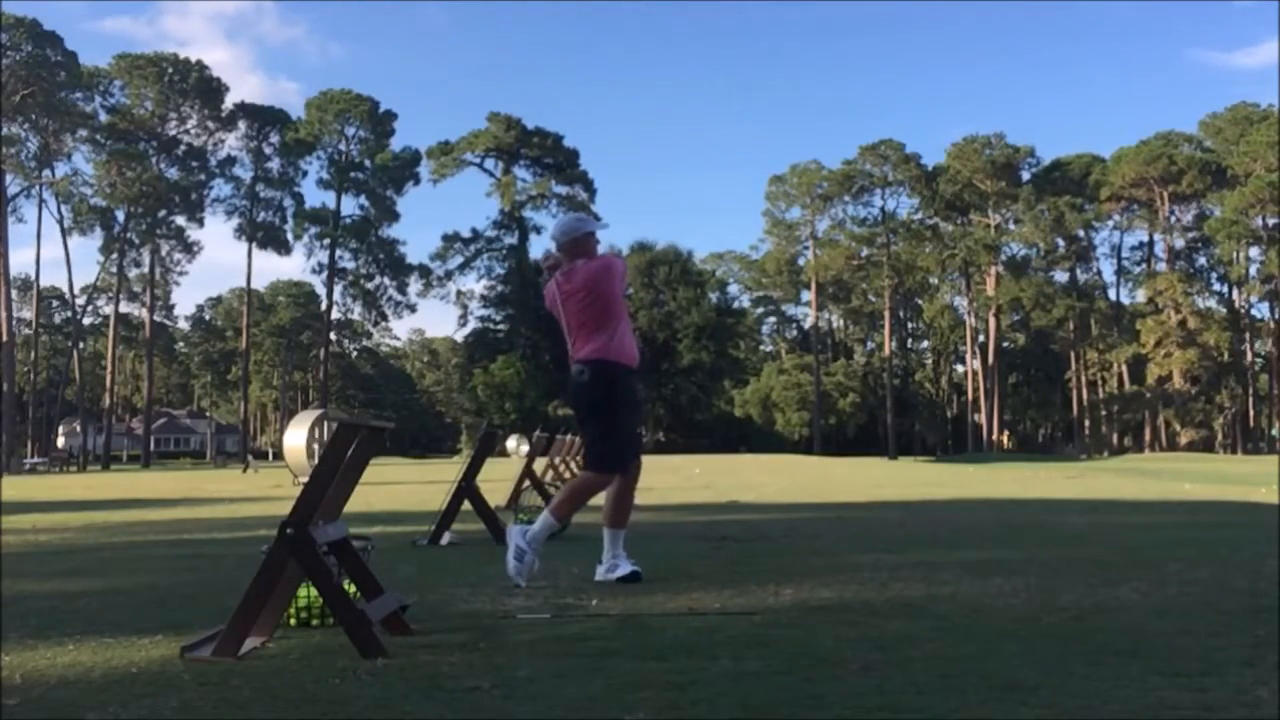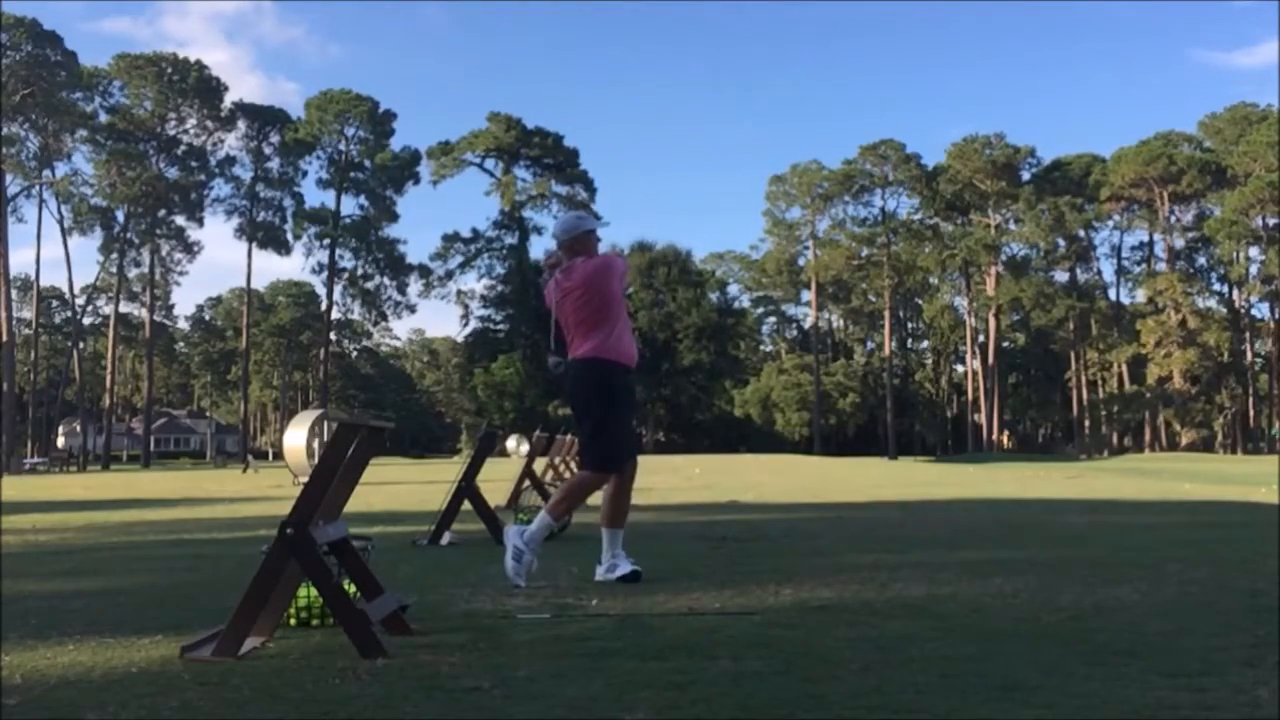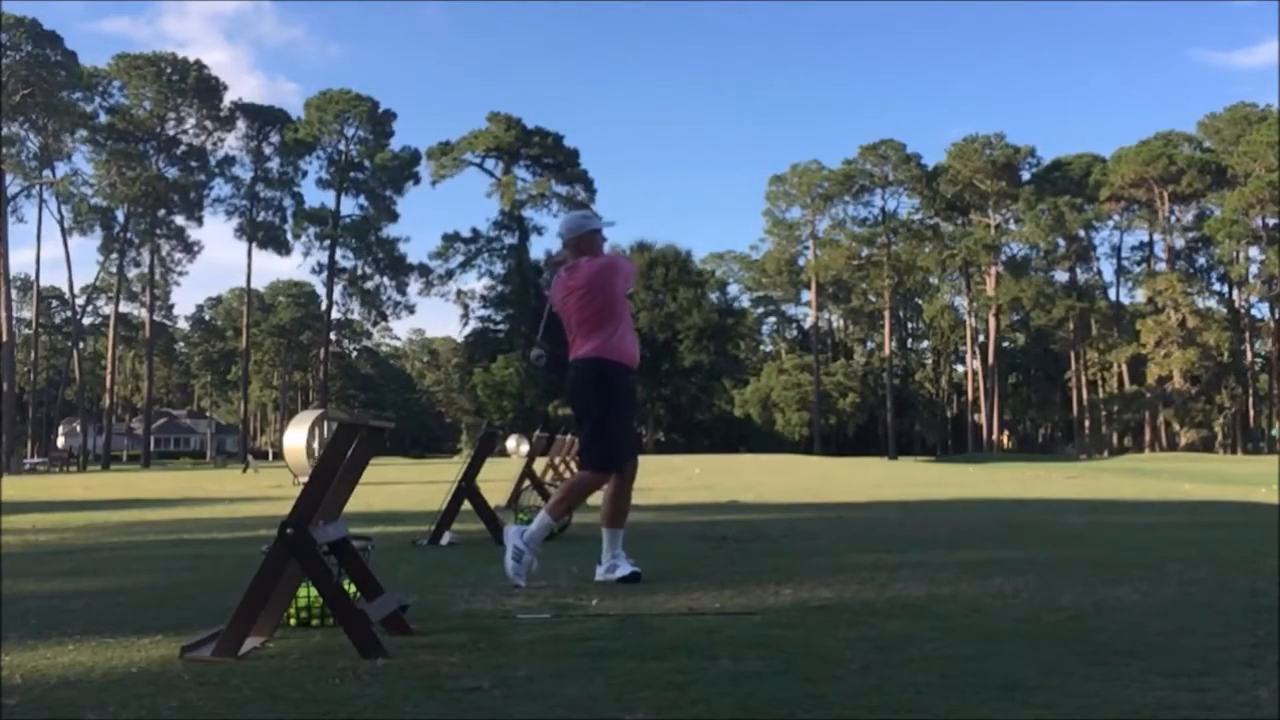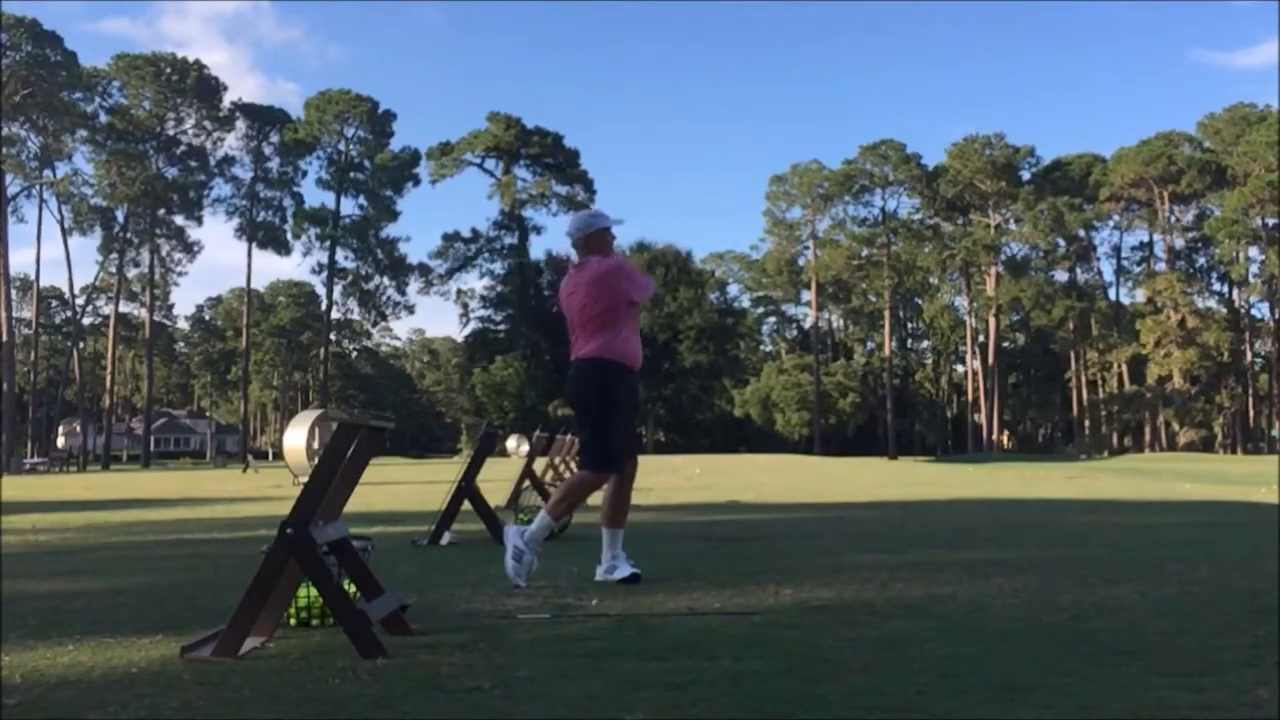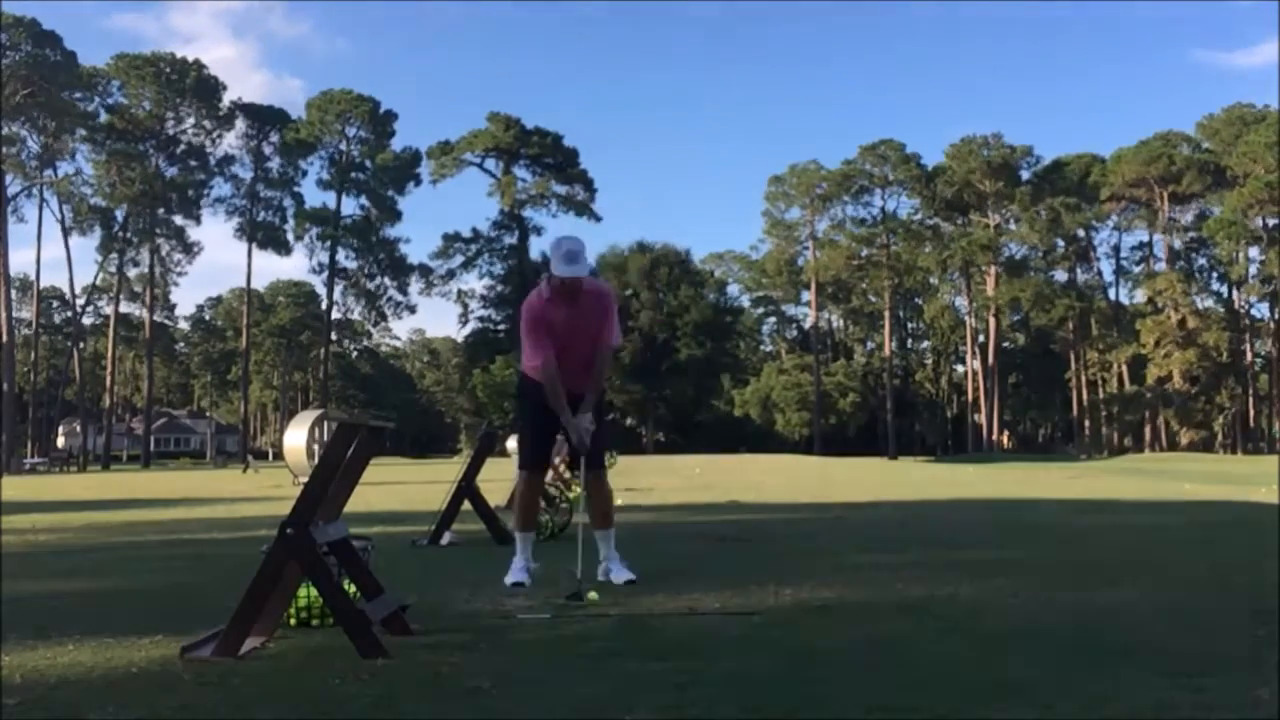
dt=0.3s
person 1, frame 1
left shoulder: (554, 288)
right shoulder: (606, 267)
left wrist: (556, 269)
right wrist: (563, 265)
left hip: (591, 377)
right hip: (606, 377)
left knee: (627, 467)
right knee: (602, 470)
left ankle: (612, 559)
right ankle: (531, 537)
person 1, frame 2
left shoulder: (555, 286)
right shoulder: (604, 266)
left wrist: (558, 268)
right wrist: (565, 264)
left hip: (592, 375)
right hip: (603, 376)
left knee: (624, 466)
right knee: (598, 469)
left ankle: (612, 559)
right ankle: (529, 537)
person 1, frame 3
left shoulder: (560, 284)
right shoulder: (609, 266)
right elbow: (628, 268)
left wrist: (568, 264)
left hip: (593, 374)
right hip: (604, 376)
left knee: (624, 467)
right knee: (598, 469)
left ankle: (612, 559)
right ankle: (528, 538)
person 1, frame 4
left shoulder: (570, 281)
right shoulder: (613, 270)
right elbow: (650, 291)
left hip: (593, 375)
right hip: (604, 377)
left knee: (624, 467)
right knee: (597, 469)
left ankle: (612, 559)
right ankle: (528, 538)
person 1, frame 5
left shoulder: (601, 295)
right shoulder: (535, 305)
left elbow: (604, 354)
right elbow: (546, 367)
left wrist: (587, 411)
right wrist: (567, 418)
left hip: (585, 392)
right hip: (540, 391)
left knee: (596, 475)
right knee: (531, 474)
left ankle: (609, 560)
right ankle: (522, 559)
